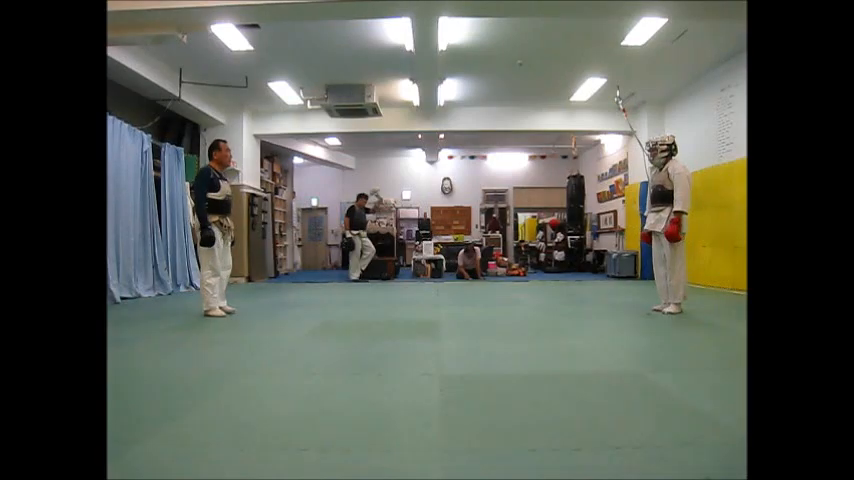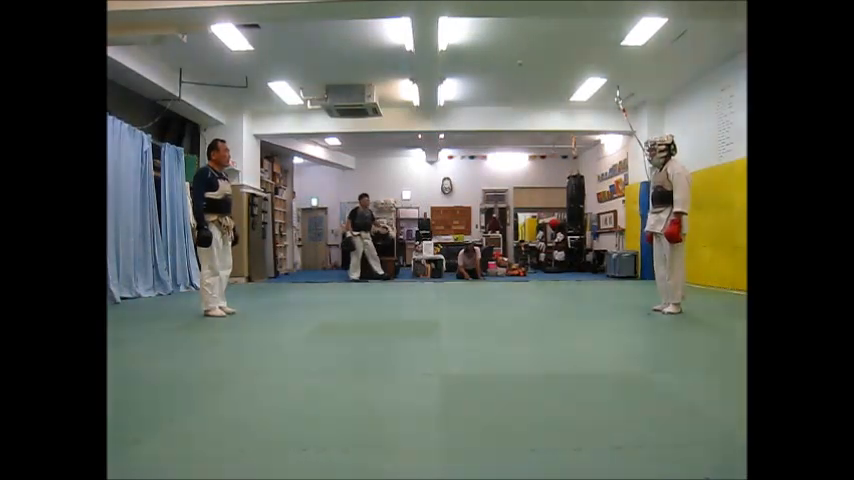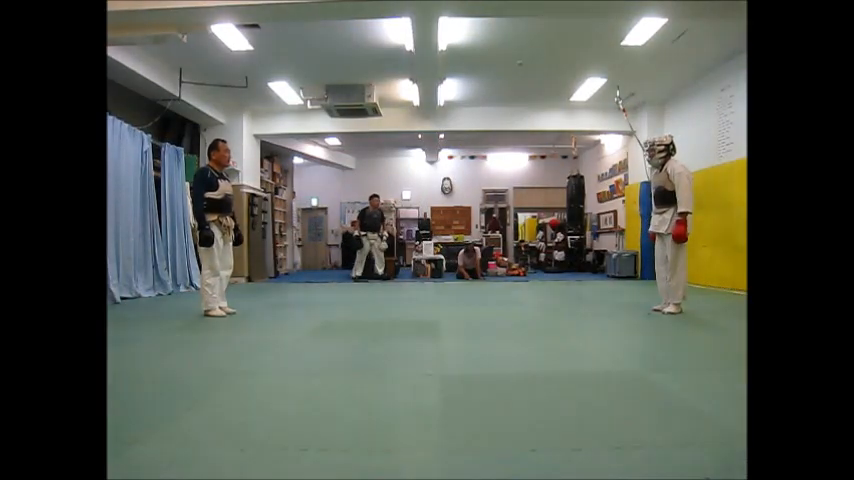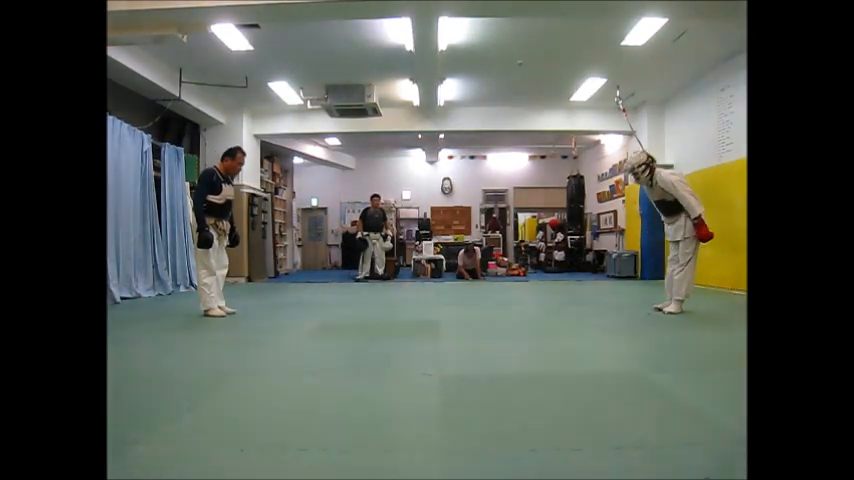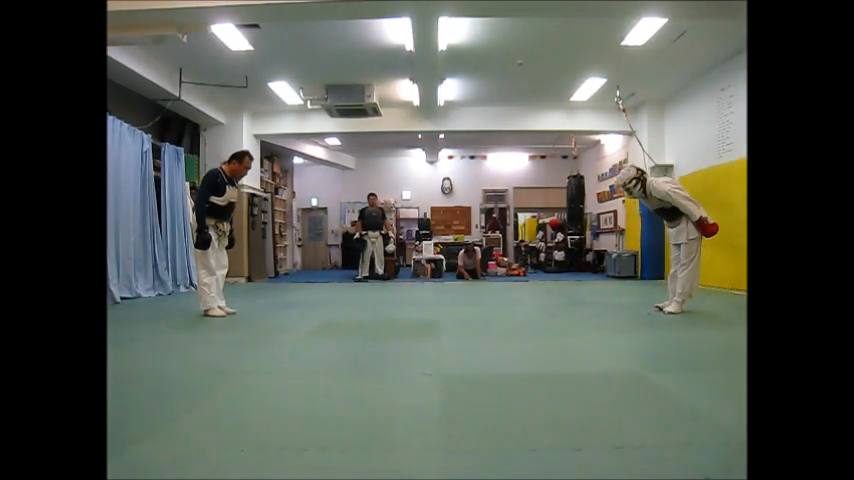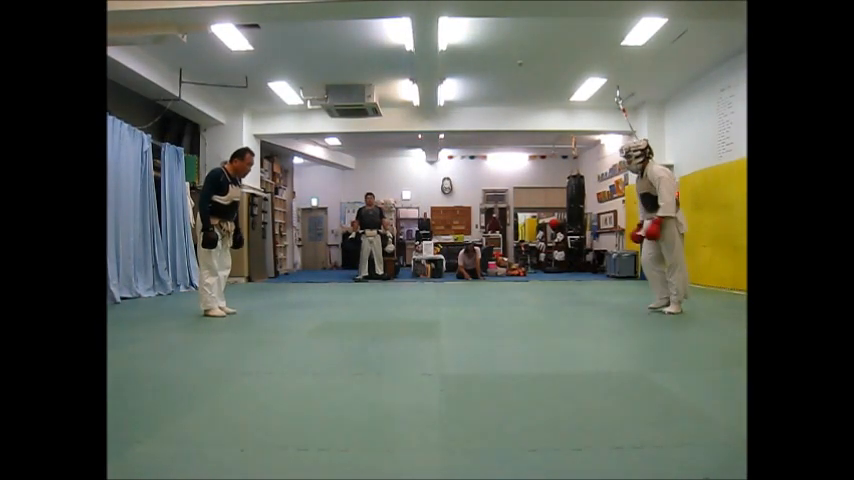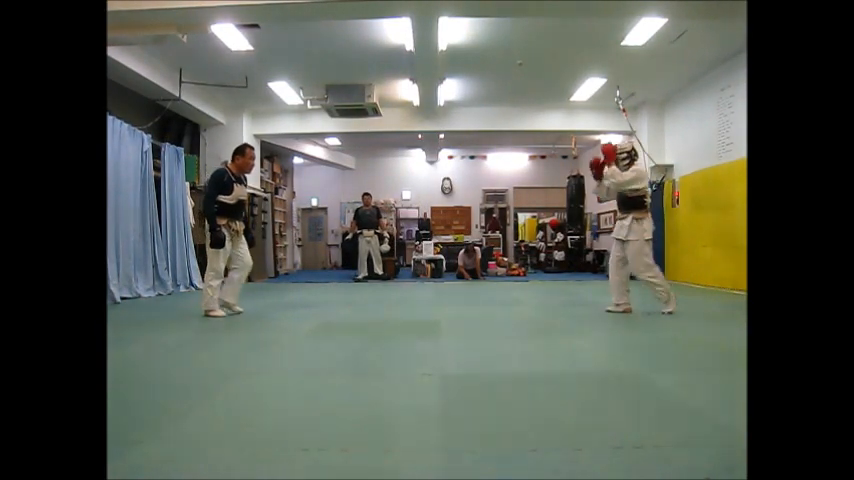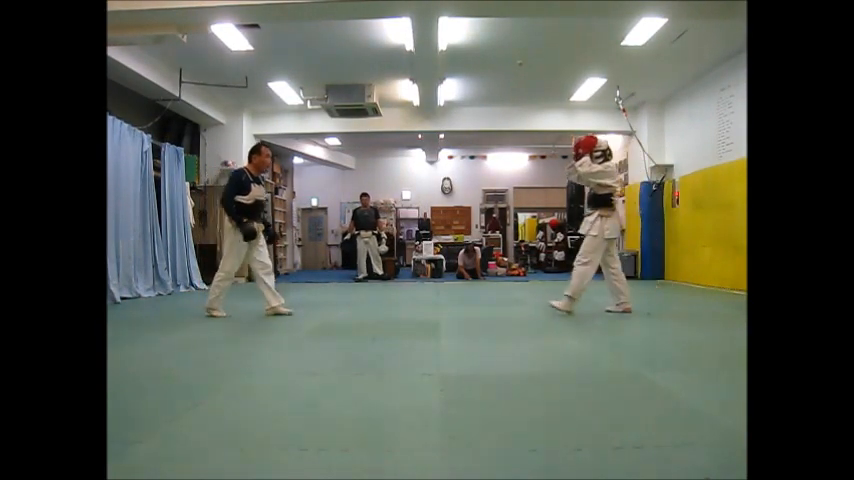
dt=0.3s
person 1, frame 1
left shoulder: (222, 177)
right shoulder: (205, 173)
right elbow: (199, 203)
left wrist: (229, 228)
right wrist: (205, 227)
left hip: (223, 225)
right hip: (210, 225)
left knee: (225, 267)
right knee: (211, 267)
left ankle: (220, 302)
right ankle: (210, 306)
person 1, frame 2
left shoulder: (223, 176)
right shoulder: (203, 174)
right elbow: (197, 203)
left wrist: (232, 227)
right wrist: (201, 227)
left hip: (224, 226)
right hip: (210, 225)
left knee: (225, 267)
right knee: (210, 267)
left ankle: (220, 303)
right ankle: (210, 306)
person 1, frame 3
left shoulder: (223, 176)
right shoulder: (203, 174)
right elbow: (197, 203)
left wrist: (235, 227)
right wrist: (203, 227)
left hip: (225, 226)
right hip: (210, 225)
left knee: (225, 267)
right knee: (211, 268)
left ankle: (220, 303)
right ankle: (210, 306)
person 1, frame 4
left shoulder: (229, 179)
right shoulder: (208, 175)
right elbow: (198, 204)
left wrist: (232, 229)
right wrist: (202, 229)
left hip: (221, 227)
right hip: (208, 226)
left knee: (221, 266)
right knee: (207, 267)
left ankle: (219, 303)
right ankle: (209, 306)
person 1, frame 5
left shoulder: (233, 180)
right shoulder: (213, 176)
right elbow: (200, 203)
left wrist: (230, 231)
right wrist: (202, 230)
left hip: (220, 227)
right hip: (207, 226)
left knee: (220, 267)
right knee: (207, 267)
left ankle: (219, 304)
right ankle: (209, 306)
person 1, frame 6
left shoulder: (237, 179)
right shoulder: (216, 175)
right elbow: (203, 203)
left wrist: (237, 230)
right wrist: (207, 229)
left hip: (226, 227)
right hip: (211, 225)
left knee: (223, 267)
right knee: (210, 267)
left ankle: (219, 303)
right ankle: (209, 306)
person 1, frame 7
left shoulder: (242, 178)
right shoulder: (220, 175)
right elbow: (208, 203)
left wrist: (247, 230)
right wrist: (214, 229)
left hip: (236, 228)
right hip: (220, 226)
left knee: (244, 263)
right knee: (216, 268)
left ankle: (226, 299)
right ankle: (210, 307)
person 1, frame 8
left shoulder: (259, 179)
right shoulder: (238, 176)
right elbow: (226, 201)
left wrist: (266, 226)
right wrist: (242, 224)
left hip: (254, 228)
right hip: (238, 227)
left knee: (264, 267)
right knee: (228, 269)
left ankle: (274, 305)
right ankle: (212, 306)
person 2, frame 1
left shoulder: (677, 169)
right shoulder: (654, 171)
left elbow: (681, 198)
left wrist: (675, 222)
right wrist: (647, 225)
left hip: (670, 222)
right hip: (656, 222)
left knee: (674, 263)
right knee: (659, 264)
left ankle: (676, 303)
right ankle: (666, 301)
person 2, frame 2
left shoulder: (676, 169)
right shoulder: (656, 171)
left elbow: (681, 199)
left wrist: (676, 222)
right wrist: (650, 226)
left hip: (671, 222)
right hip: (658, 223)
left knee: (673, 264)
right knee: (660, 264)
left ankle: (675, 303)
right ankle: (666, 301)
person 2, frame 3
left shoulder: (677, 169)
right shoulder: (656, 172)
left elbow: (684, 197)
left wrist: (681, 223)
right wrist: (654, 225)
left hip: (674, 222)
right hip: (661, 223)
left knee: (674, 264)
right knee: (661, 264)
left ankle: (675, 303)
right ankle: (666, 301)
person 2, frame 4
left shoulder: (667, 178)
right shoulder: (648, 184)
left elbow: (690, 201)
left wrist: (700, 225)
right wrist: (668, 227)
left hip: (687, 224)
right hip: (673, 226)
left knee: (684, 263)
right knee: (673, 263)
left ankle: (677, 302)
right ankle: (671, 300)
person 2, frame 5
left shoulder: (661, 187)
right shoulder: (643, 194)
left elbow: (688, 204)
left wrist: (704, 224)
left hip: (691, 225)
right hip: (675, 228)
left knee: (687, 264)
right knee: (676, 265)
left ankle: (678, 303)
right ankle: (673, 300)
person 2, frame 6
left shoulder: (659, 173)
right shoulder: (640, 177)
left elbow: (667, 201)
left wrist: (656, 224)
right wrist: (640, 226)
left hip: (669, 223)
right hip: (653, 224)
left knee: (674, 263)
right knee: (648, 261)
left ankle: (676, 302)
right ankle: (662, 298)
person 2, frame 7
left shoulder: (638, 172)
right shoulder: (622, 175)
left elbow: (616, 180)
right elbow: (604, 193)
left wrist: (609, 165)
right wrist: (598, 173)
left hip: (637, 225)
right hip: (623, 225)
left knee: (642, 267)
right knee: (616, 265)
left ankle: (668, 298)
right ankle: (622, 303)
person 2, frame 8
left shoulder: (609, 169)
right shoulder: (596, 174)
left elbow: (583, 171)
right elbow: (573, 175)
left wrist: (585, 153)
right wrist: (578, 157)
left hip: (602, 223)
right hip: (599, 222)
left knee: (584, 261)
right knee: (611, 264)
left ankle: (568, 302)
right ankle: (623, 303)
